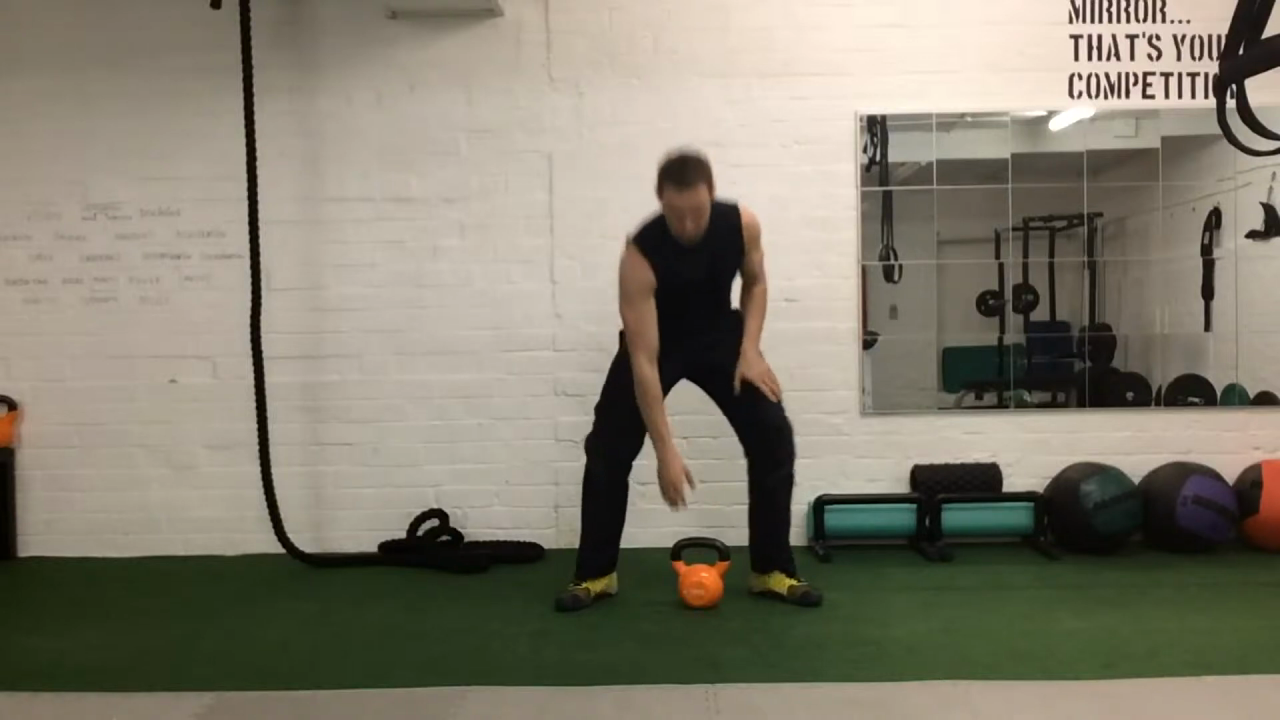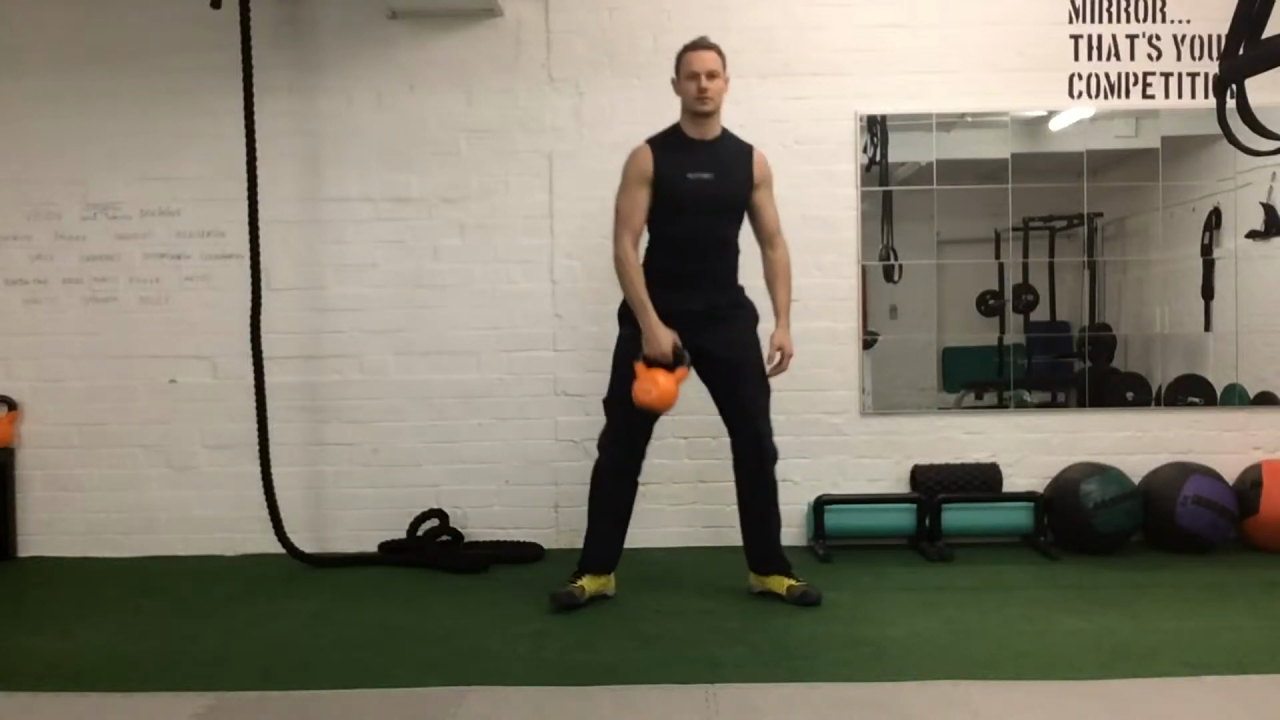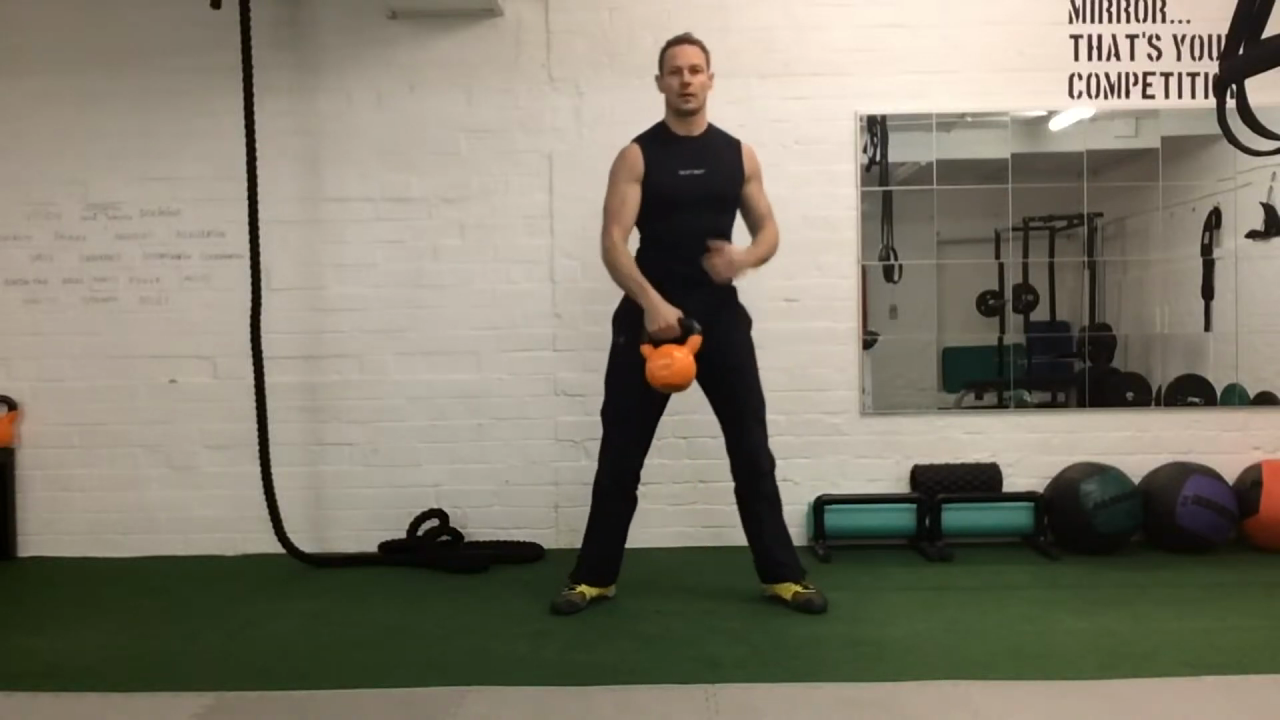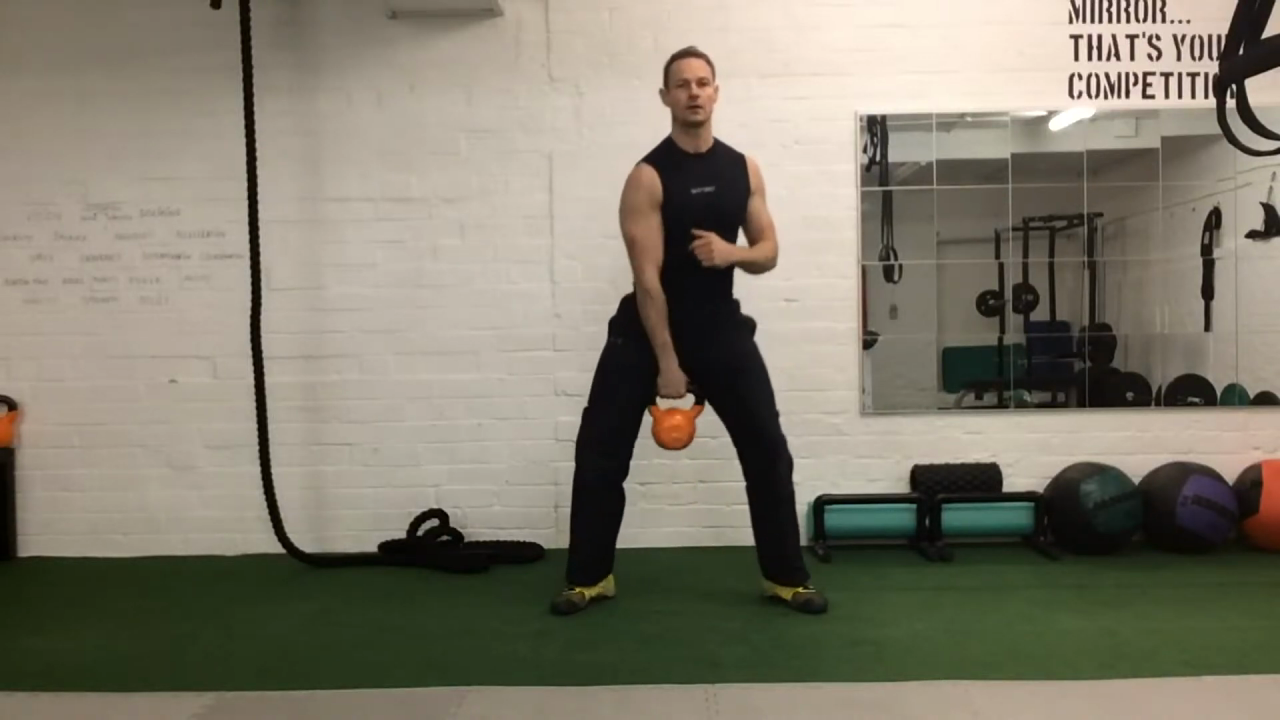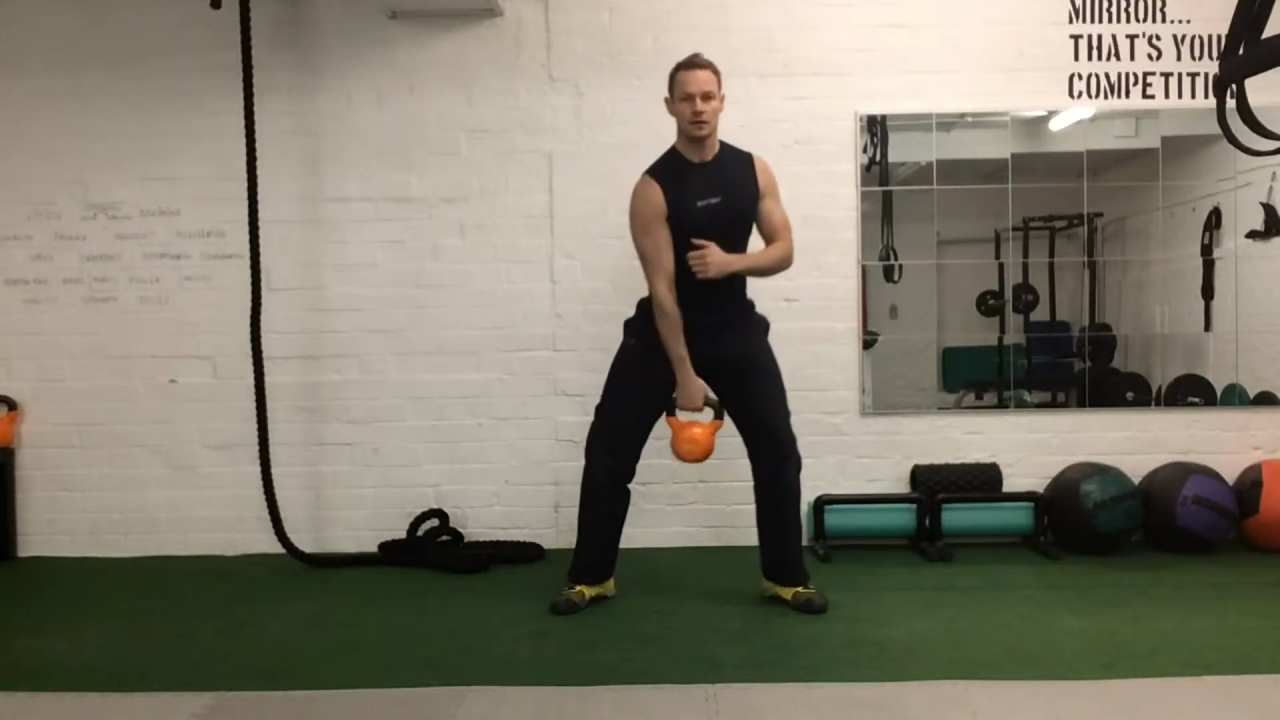
dt=1s
person 1, frame 1
left shoulder: (742, 225)
right shoulder: (640, 256)
left elbow: (754, 281)
right elbow: (643, 362)
left wrist: (749, 349)
right wrist: (666, 453)
left hip: (720, 337)
right hip: (656, 342)
left knee: (774, 439)
right knee: (607, 447)
left ankle: (771, 567)
right ankle: (597, 571)
person 1, frame 2
left shoulder: (750, 160)
right shoulder: (648, 157)
left elbow: (773, 242)
right elbow: (625, 245)
left wrist: (782, 322)
right wrist: (649, 325)
left hip: (727, 314)
right hip: (656, 316)
left knee: (755, 445)
right knee: (622, 443)
left ankle: (769, 570)
right ankle: (597, 571)
person 1, frame 3
left shoulder: (738, 154)
right shoulder: (637, 156)
left elbow: (768, 230)
right elbow: (613, 242)
left wrist: (745, 257)
right wrist: (652, 304)
left hip: (719, 315)
right hip: (650, 315)
left knee: (751, 450)
right knee: (620, 454)
left ankle: (782, 575)
right ankle: (594, 577)
person 1, frame 4
left shoulder: (743, 169)
right shoulder: (647, 176)
left elbow: (769, 253)
right elbow: (648, 276)
left wrist: (731, 253)
right wrist: (667, 367)
left hip: (721, 327)
right hip: (646, 331)
left knee: (769, 451)
right knee: (599, 453)
left ankle: (786, 576)
right ankle: (589, 577)
person 1, frame 5
left shoulder: (754, 170)
right shoulder: (653, 189)
left elbow: (783, 249)
right elbow: (663, 289)
left wrist: (732, 262)
right wrist: (683, 377)
left hip: (735, 327)
right hip: (661, 329)
left knee: (777, 449)
right knee: (607, 452)
left ankle: (785, 577)
right ankle: (592, 576)
